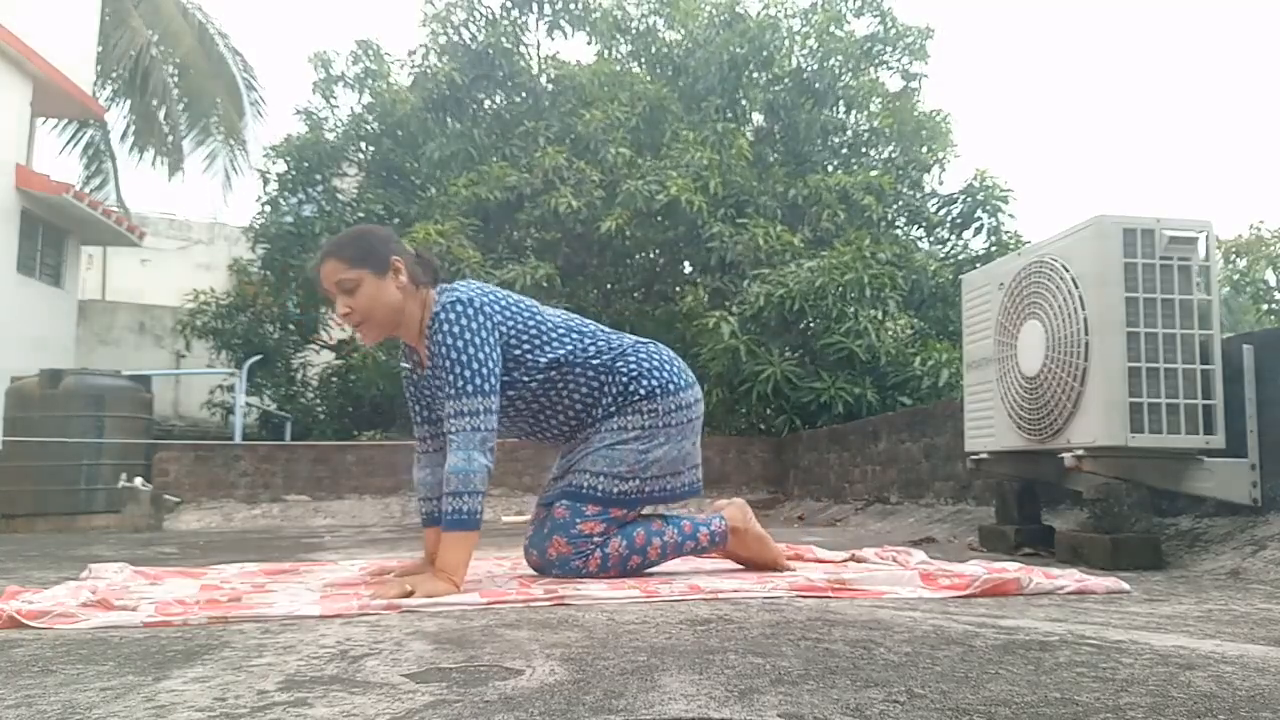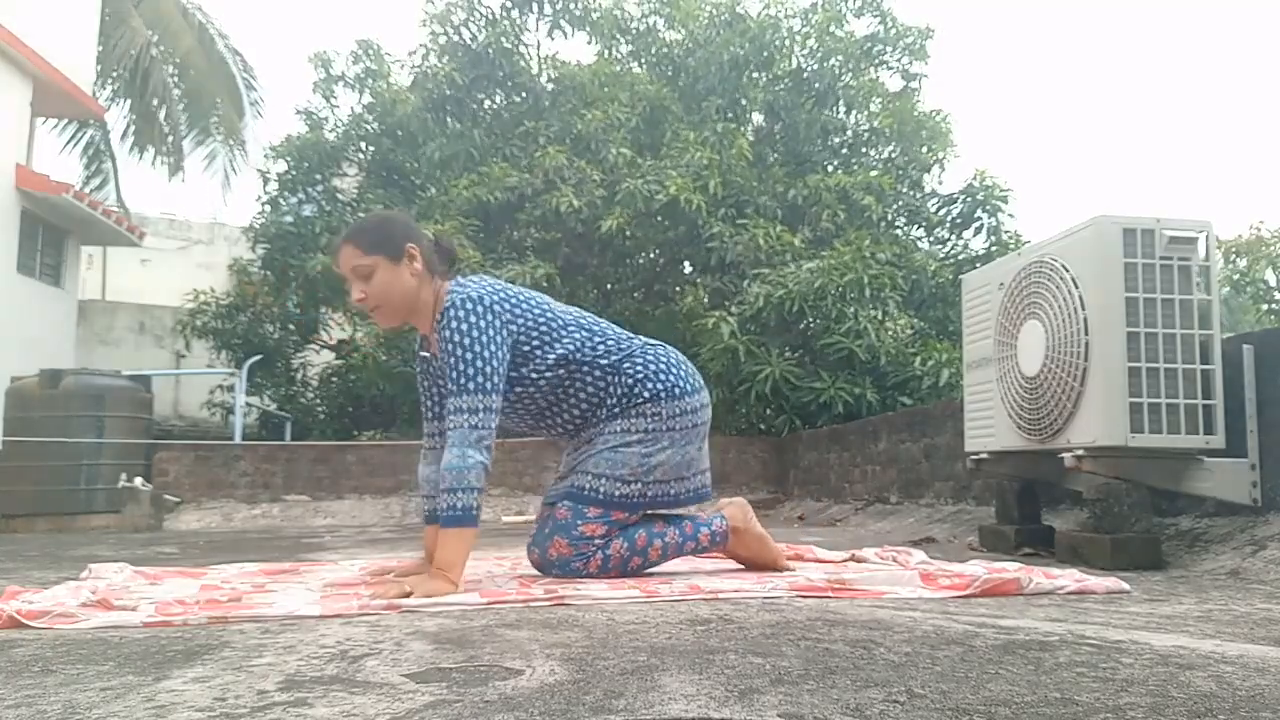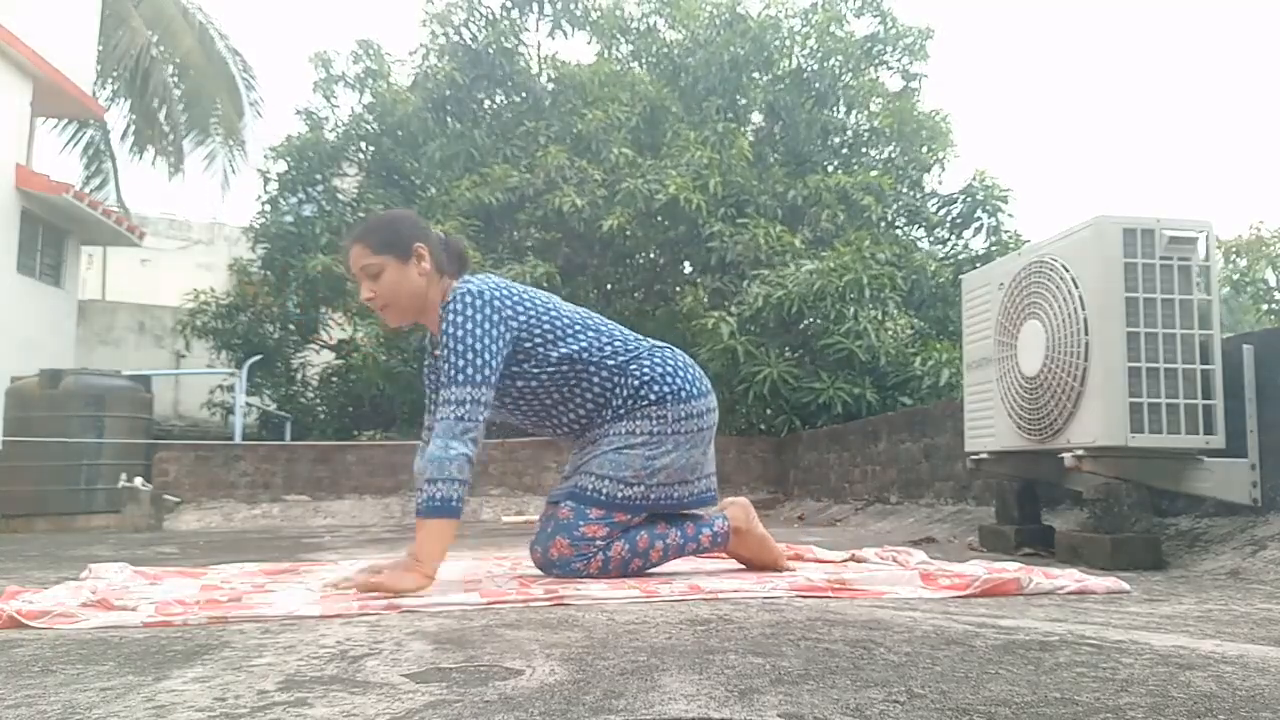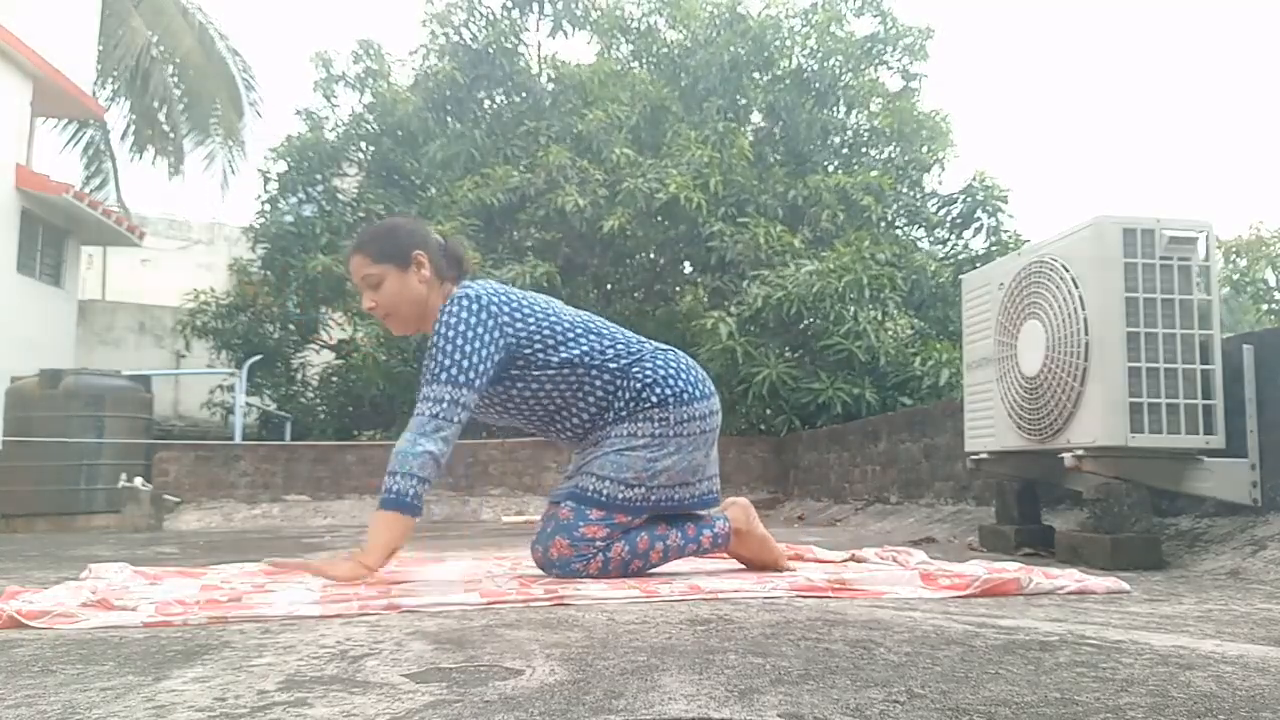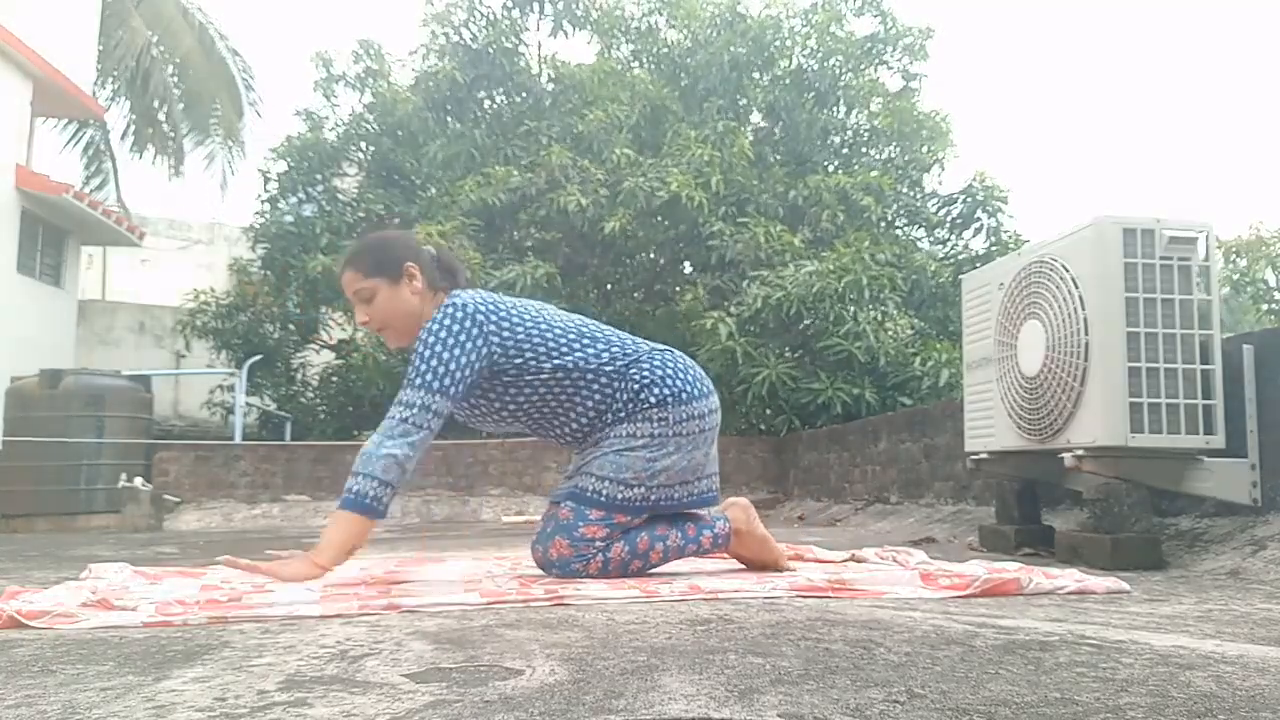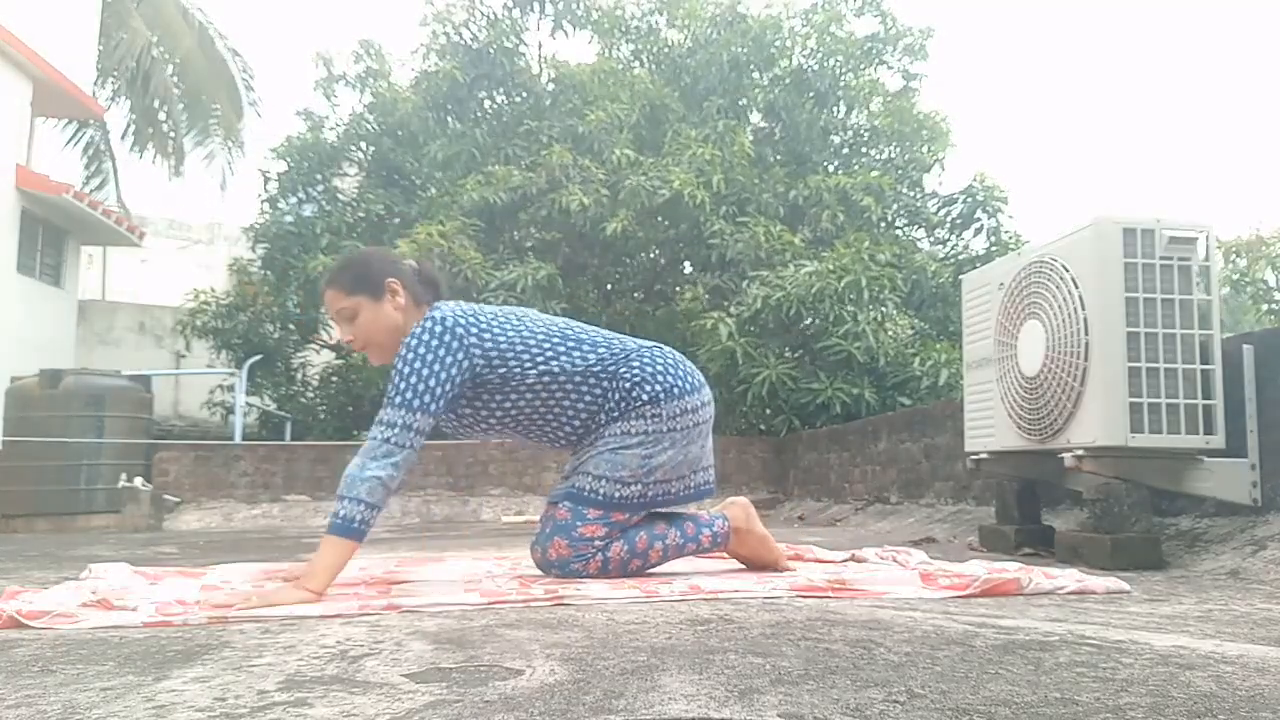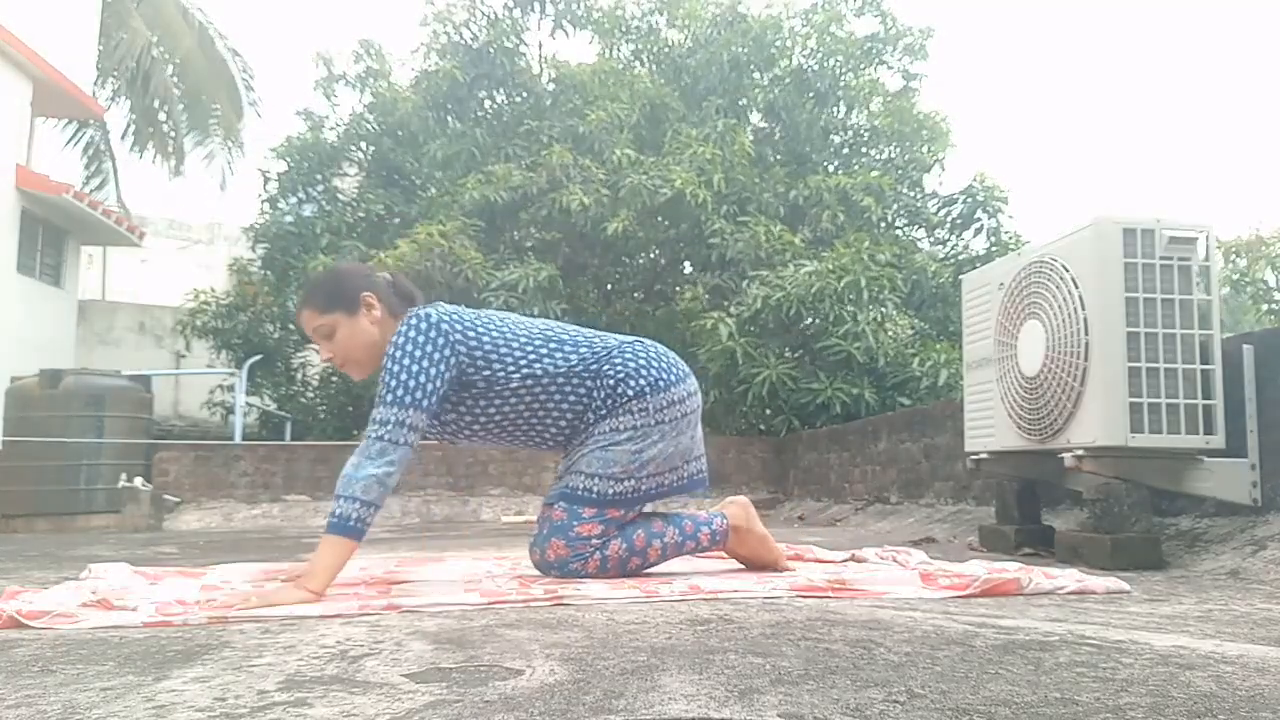
dt=0.1s
person 1, frame 1
left shoulder: (458, 310)
right shoulder: (413, 354)
left elbow: (470, 441)
right elbow: (433, 451)
left wrist: (448, 575)
right wrist: (434, 557)
left hip: (651, 397)
right hip: (601, 420)
left knee: (563, 554)
right knee: (545, 550)
left ankle: (726, 529)
right ankle: (711, 526)
person 1, frame 2
left shoulder: (469, 305)
right shoulder: (430, 343)
left elbow: (469, 441)
right elbow: (439, 444)
left wrist: (445, 573)
right wrist: (431, 559)
left hip: (658, 402)
right hip: (616, 420)
left knee: (564, 554)
right knee: (548, 552)
left ankle: (727, 530)
right ankle: (713, 523)
person 1, frame 3
left shoulder: (472, 303)
right shoulder: (440, 338)
left elbow: (457, 433)
right elbow: (437, 440)
left wrist: (424, 566)
right wrist: (418, 555)
left hip: (664, 403)
right hip: (621, 419)
left knee: (565, 554)
right knee: (550, 551)
left ankle: (729, 530)
right ankle: (716, 522)
person 1, frame 4
left shoulder: (468, 309)
right shoulder: (452, 339)
left elbow: (434, 431)
right elbow: (429, 432)
left wrist: (367, 558)
right wrist: (373, 550)
left hip: (665, 407)
right hip: (630, 422)
left knee: (565, 554)
right knee: (556, 552)
left ankle: (728, 528)
right ankle: (719, 519)
person 1, frame 5
left shoulder: (458, 317)
right shoulder: (444, 339)
left elbow: (402, 436)
right elbow: (403, 438)
left wrist: (319, 560)
right wrist: (334, 547)
left hip: (665, 402)
right hip: (632, 415)
left knee: (563, 553)
right knee: (562, 544)
left ankle: (725, 530)
right ankle: (717, 520)
person 1, frame 6
left shoulder: (441, 330)
right shoulder: (428, 357)
left elbow: (385, 455)
right elbow: (387, 453)
left wrist: (311, 582)
right wrist: (318, 566)
left hip: (657, 400)
right hip: (631, 406)
left knee: (563, 552)
right knee: (561, 544)
left ankle: (727, 528)
right ankle: (719, 521)
person 1, frame 7
left shoulder: (422, 335)
right shoulder: (422, 357)
left elbow: (381, 456)
right elbow: (381, 456)
left wrist: (311, 582)
right wrist: (318, 567)
left hip: (646, 396)
right hip: (629, 407)
left knee: (562, 554)
right knee: (557, 545)
left ankle: (728, 527)
right ankle: (719, 519)
